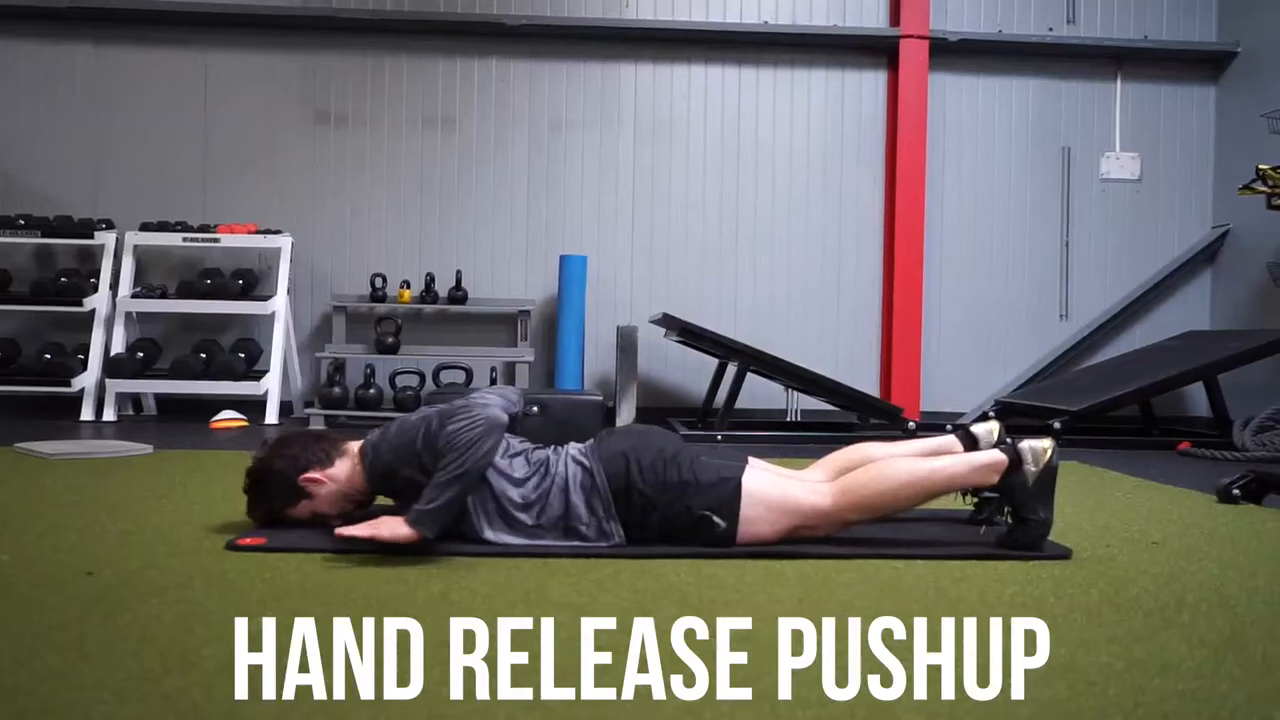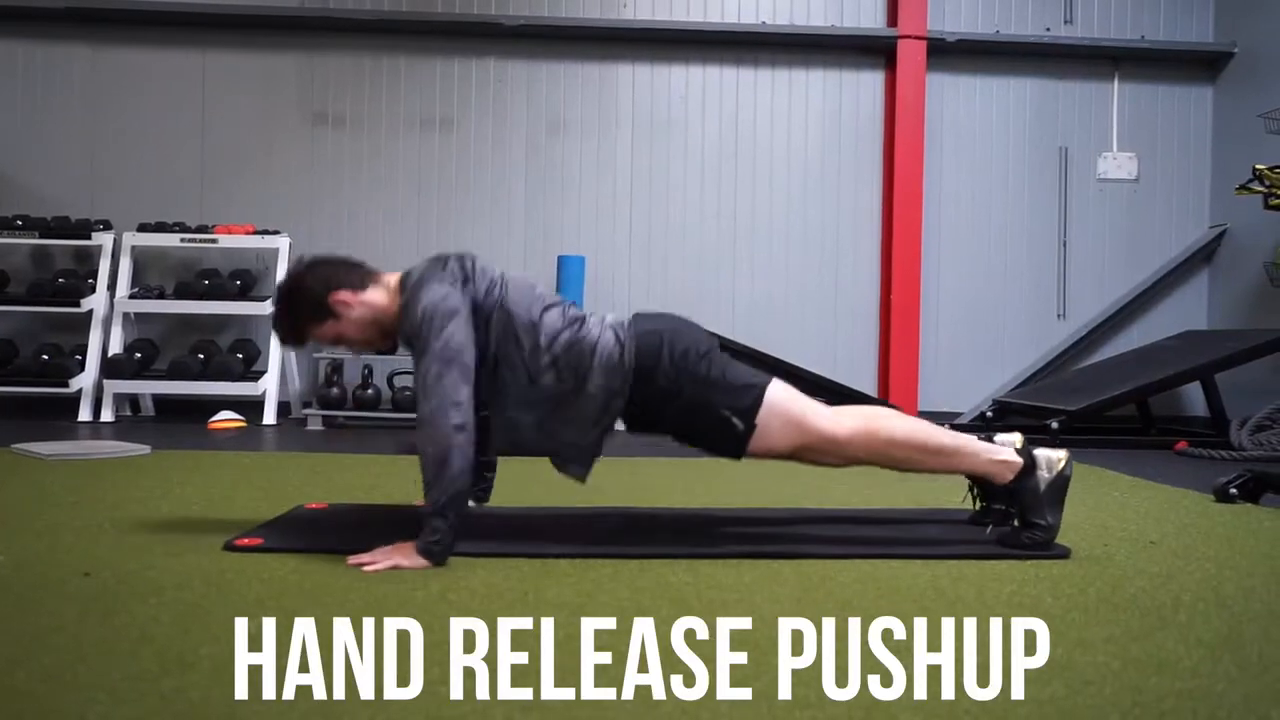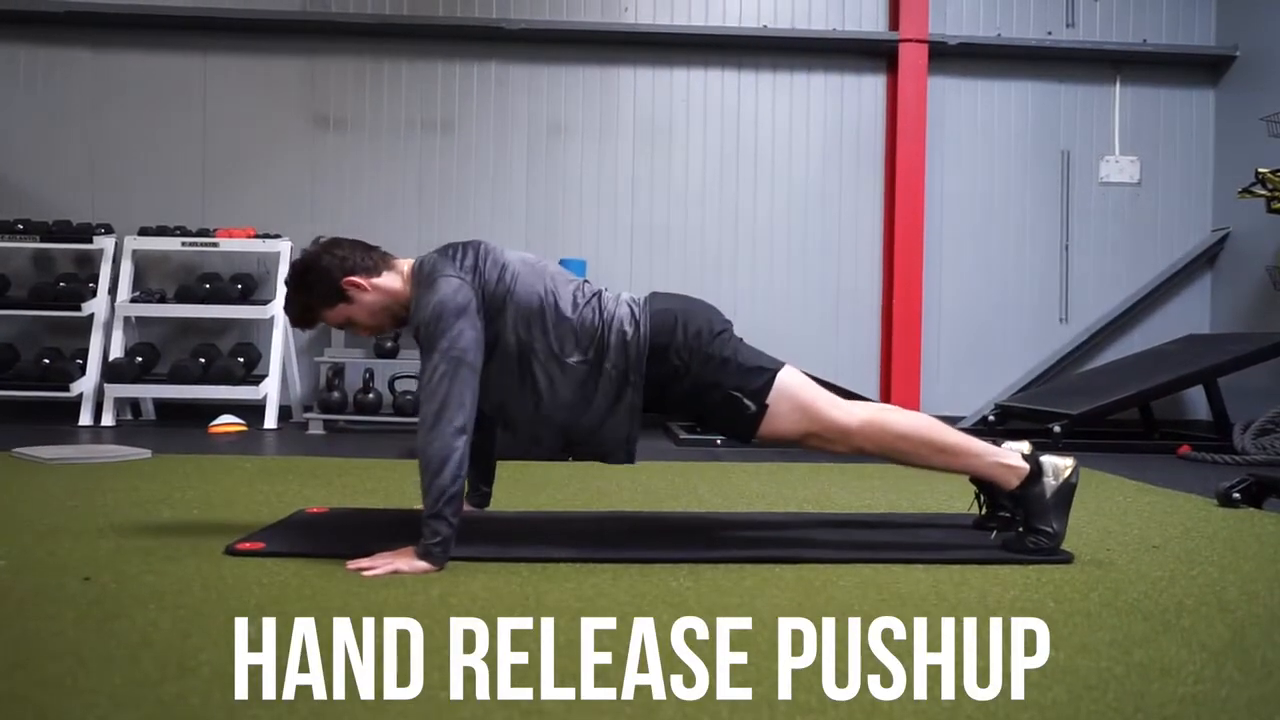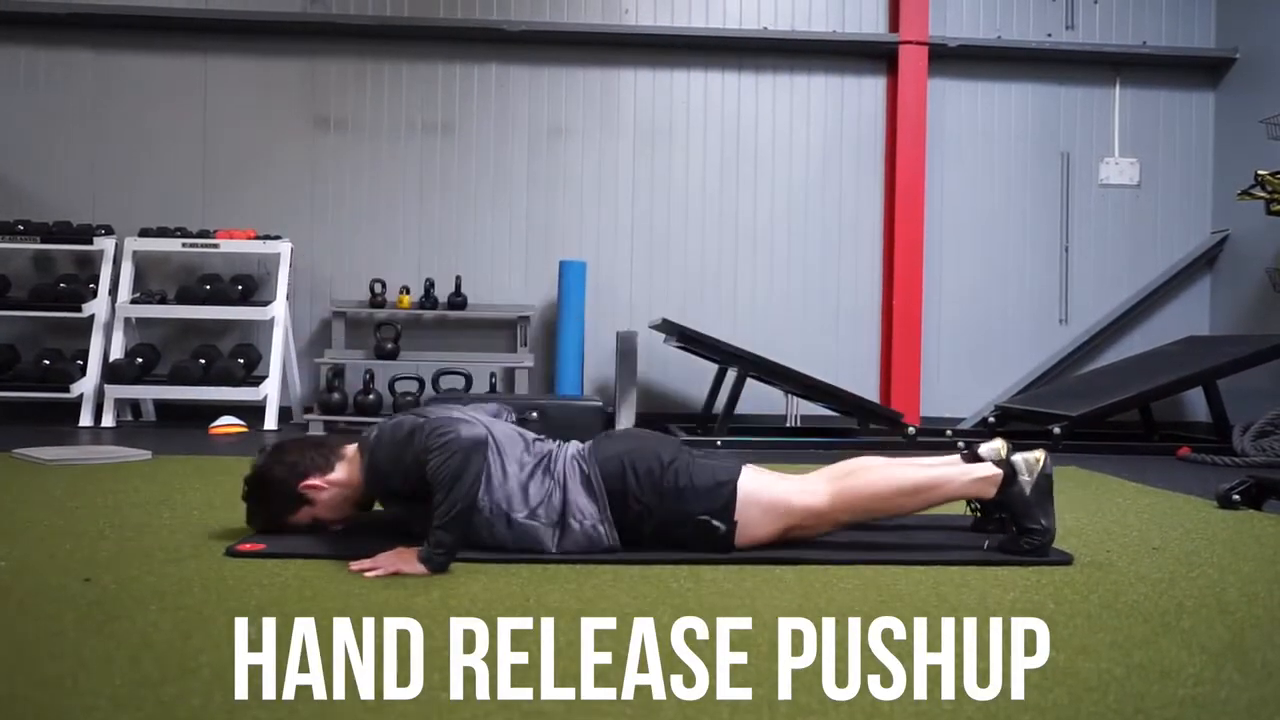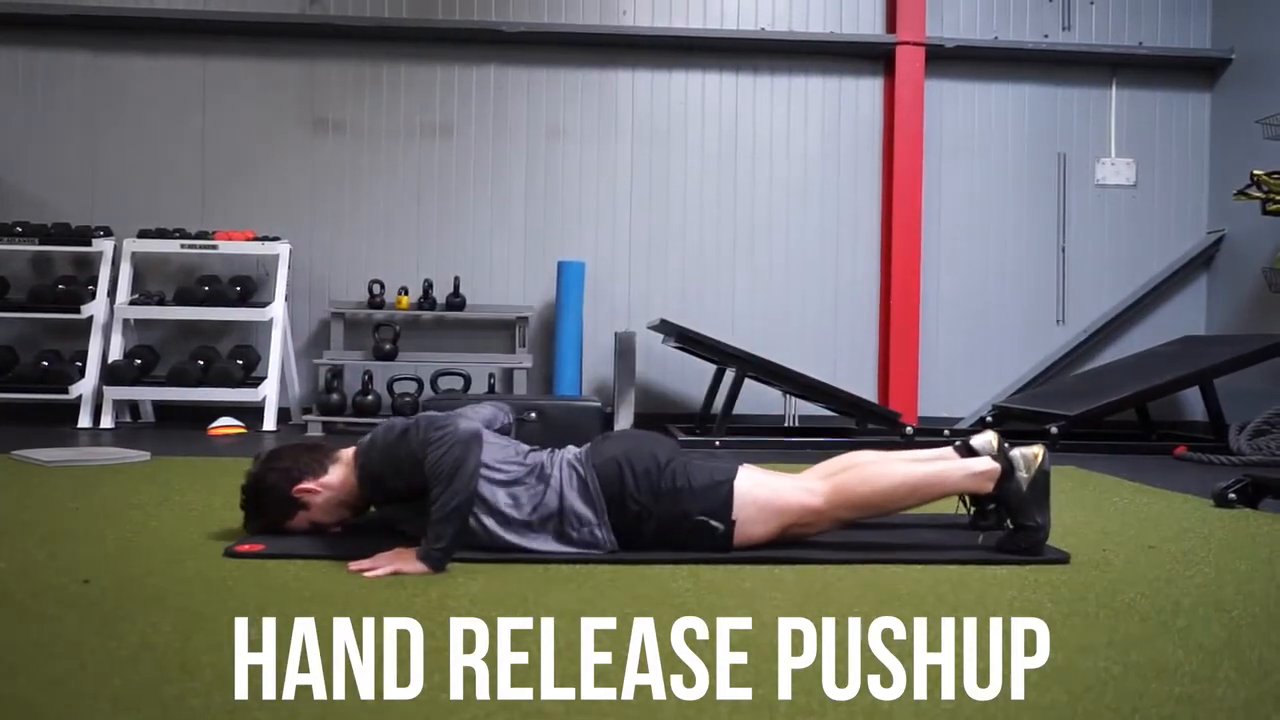
dt=0.7s
person 1, frame 1
left shoulder: (389, 452)
right shoulder: (405, 448)
left elbow: (481, 417)
right elbow: (503, 395)
left wrist: (419, 519)
left hip: (629, 491)
right hip: (619, 467)
left knee: (824, 505)
right knee: (813, 481)
left ankle: (1004, 464)
right ankle: (968, 443)
person 1, frame 2
left shoulder: (429, 301)
right shoulder: (436, 292)
left elbow: (451, 422)
right elbow: (479, 398)
left wrist: (431, 542)
right wrist: (467, 497)
left hip: (651, 369)
right hip: (642, 362)
left knee: (830, 434)
right knee: (823, 433)
left ankle: (1022, 469)
right ankle: (994, 454)
person 1, frame 3
left shoulder: (441, 292)
right shoulder: (446, 284)
left elbow: (446, 418)
right elbow: (479, 398)
left wrist: (432, 544)
right wrist: (473, 497)
left hip: (664, 350)
right hip: (656, 345)
left knee: (839, 426)
right knee: (833, 429)
left ankle: (1028, 477)
right ankle: (1002, 458)
person 1, frame 4
left shoulder: (386, 450)
right shoulder: (404, 443)
left elbow: (467, 441)
right elbow: (493, 411)
left wrist: (432, 552)
right wrist: (447, 521)
left hip: (624, 493)
right hip: (616, 472)
left knee: (814, 506)
right knee: (809, 496)
left ankle: (1000, 477)
right ankle: (977, 462)
person 1, frame 5
left shoulder: (381, 456)
right shoulder: (400, 454)
left elbow: (460, 438)
right elbow: (493, 413)
left wrist: (430, 550)
right wrist: (428, 522)
left hip: (623, 495)
right hip: (615, 474)
left knee: (810, 504)
right knee: (810, 495)
left ankle: (994, 471)
right ankle: (971, 455)
